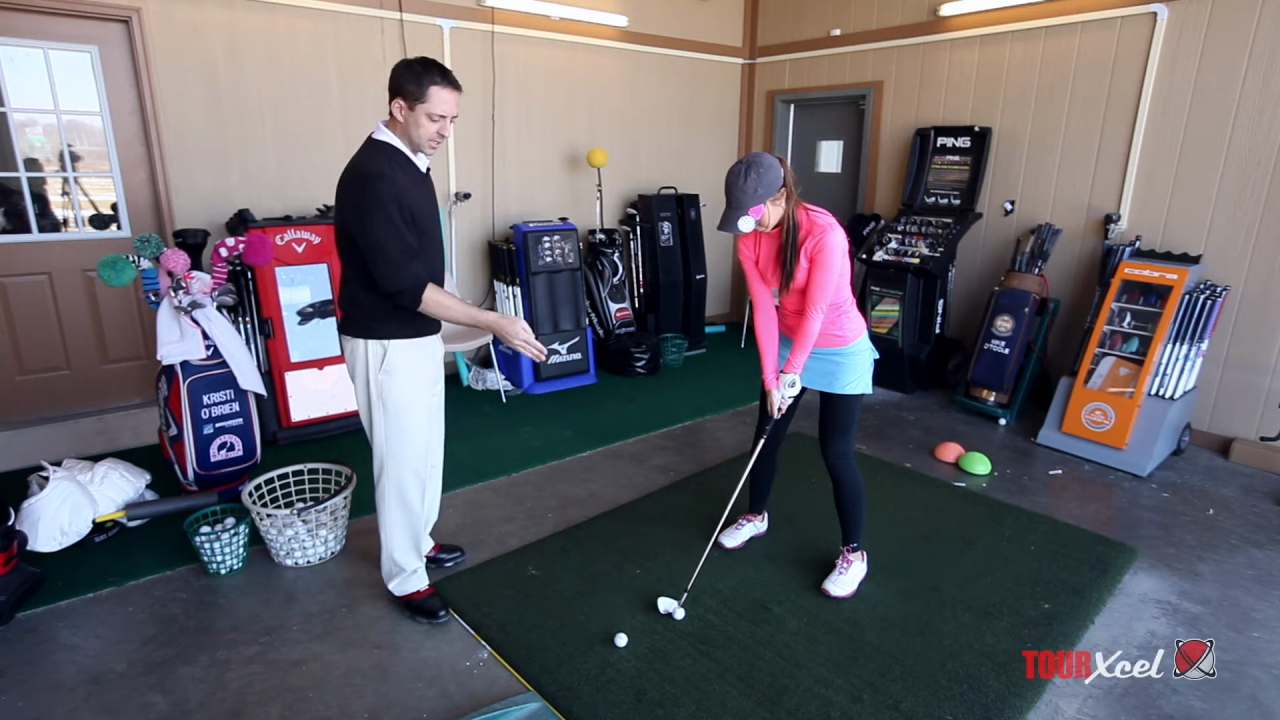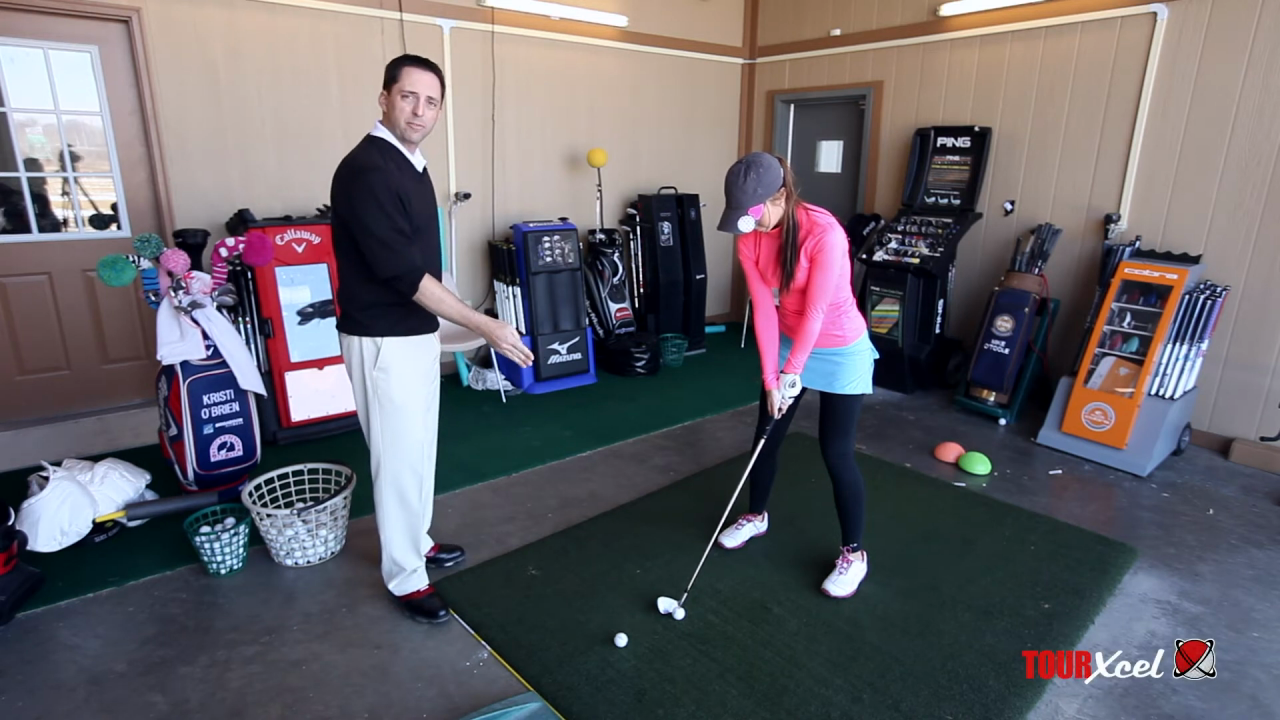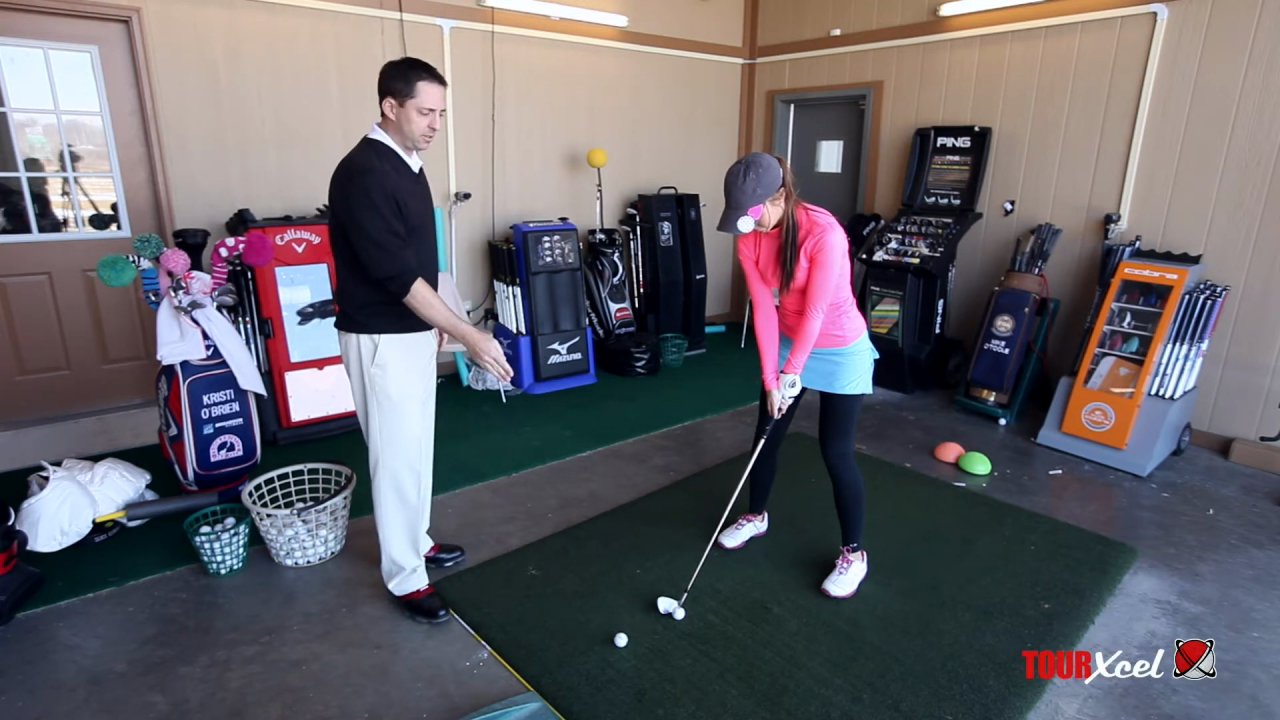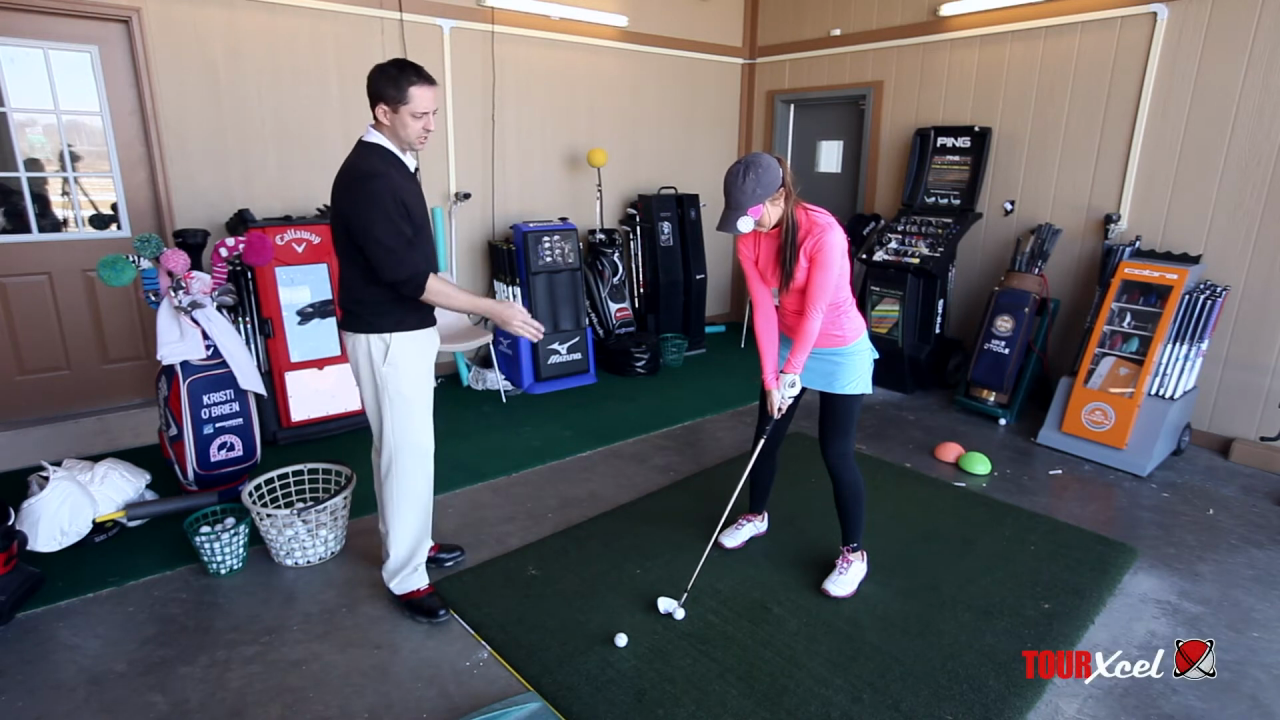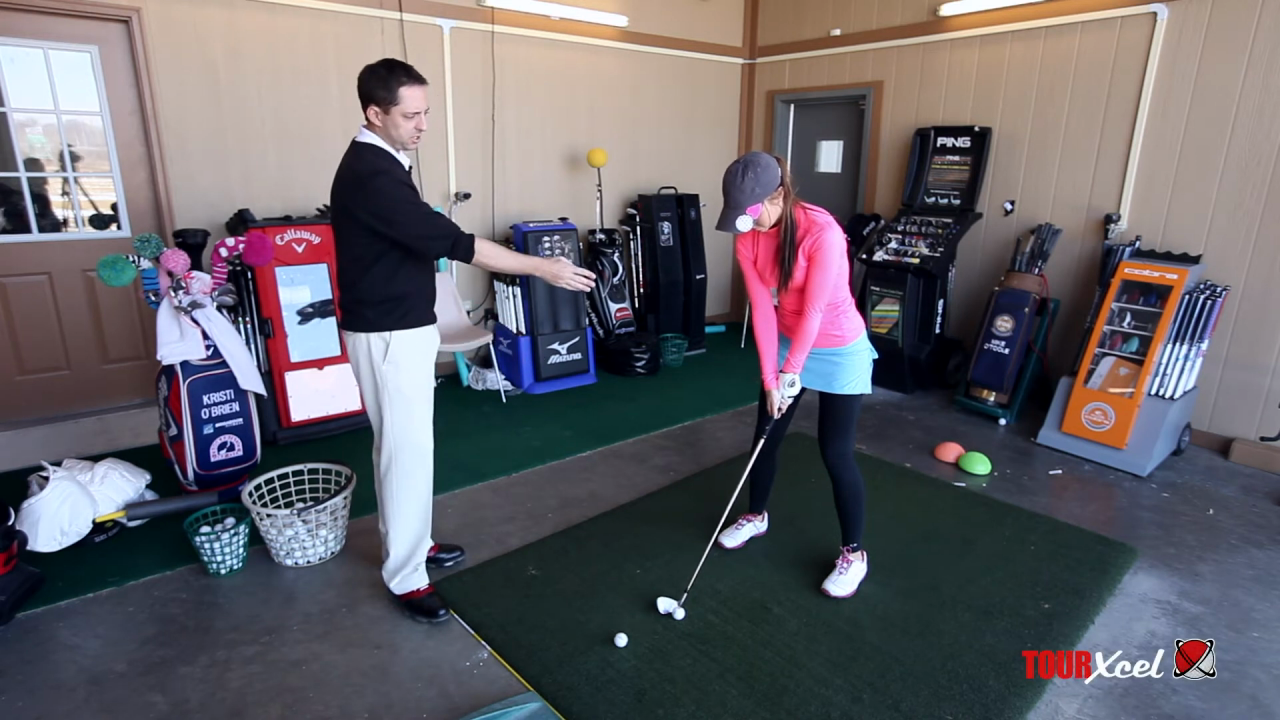
dt=0.4s
person 1, frame 1
left shoulder: (410, 163)
right shoulder: (373, 177)
right elbow: (405, 284)
left wrist: (458, 327)
right wrist: (494, 322)
left hip: (419, 336)
right hip: (385, 344)
left knee: (426, 451)
right knee: (403, 460)
left ankle: (417, 540)
right ankle: (405, 576)
person 1, frame 2
left shoulder: (411, 165)
right shoulder: (365, 171)
right elbow: (404, 272)
left wrist: (438, 325)
right wrist: (484, 325)
left hip: (417, 333)
right hip: (383, 342)
left knee: (420, 450)
right knee: (399, 459)
left ankle: (415, 540)
right ankle: (405, 577)
person 1, frame 3
left shoulder: (407, 165)
right shoulder: (364, 174)
right elbow: (398, 274)
left wrist: (440, 329)
right wrist: (469, 335)
left hip: (413, 332)
right hip: (381, 339)
left knee: (417, 447)
right knee: (397, 457)
left ankle: (415, 541)
right ankle: (404, 575)
person 1, frame 4
left shoulder: (392, 164)
right shoulder: (369, 176)
right elbow: (411, 274)
left wrist: (454, 316)
right wrist: (493, 309)
left hip: (407, 330)
right hip: (388, 337)
left knee: (406, 446)
right knee: (407, 452)
left ankle: (410, 540)
right ankle: (404, 575)
person 1, frame 5
left shoulder: (381, 164)
right shoulder: (370, 176)
right elbow: (452, 242)
right wrist: (541, 267)
left hip: (405, 328)
right hip: (387, 336)
left knee: (403, 444)
right knee: (407, 451)
left ankle: (409, 541)
right ankle: (405, 576)
person 2, frame 1
left shoulder: (824, 233)
right shoulder: (749, 237)
left elbow: (815, 311)
right elbow: (763, 307)
left wrist: (791, 374)
right wrist: (771, 379)
left hip: (840, 351)
right hip: (788, 343)
left knee: (836, 452)
right knee: (766, 436)
left ankle: (853, 554)
right ankle: (756, 516)
person 2, frame 2
left shoulder: (824, 233)
right shoulder: (748, 237)
left elbow: (815, 311)
right elbow: (763, 307)
left wrist: (792, 374)
right wrist: (771, 380)
left hip: (840, 351)
right hip: (788, 343)
left knee: (836, 452)
right knee: (766, 436)
left ankle: (853, 554)
right ankle: (756, 516)
person 2, frame 3
left shoulder: (824, 233)
right shoulder: (749, 237)
left elbow: (815, 311)
right elbow: (763, 307)
left wrist: (792, 374)
right wrist: (771, 379)
left hip: (839, 351)
right hip: (788, 343)
left knee: (836, 452)
right knee: (766, 436)
left ankle: (853, 554)
right ankle: (756, 516)
person 2, frame 4
left shoulder: (824, 233)
right shoulder: (748, 237)
left elbow: (815, 311)
right elbow: (763, 307)
left wrist: (792, 374)
right wrist: (771, 379)
left hip: (840, 350)
right hip: (788, 343)
left knee: (836, 452)
right knee: (766, 436)
left ankle: (853, 553)
right ankle: (756, 516)
person 2, frame 5
left shoulder: (822, 232)
right shoulder: (747, 237)
left elbow: (813, 311)
right elbow: (762, 308)
left wrist: (791, 374)
right wrist: (770, 379)
left hip: (838, 351)
right hip: (787, 343)
left knee: (835, 452)
right knee: (766, 436)
left ankle: (853, 554)
right ankle: (756, 516)
